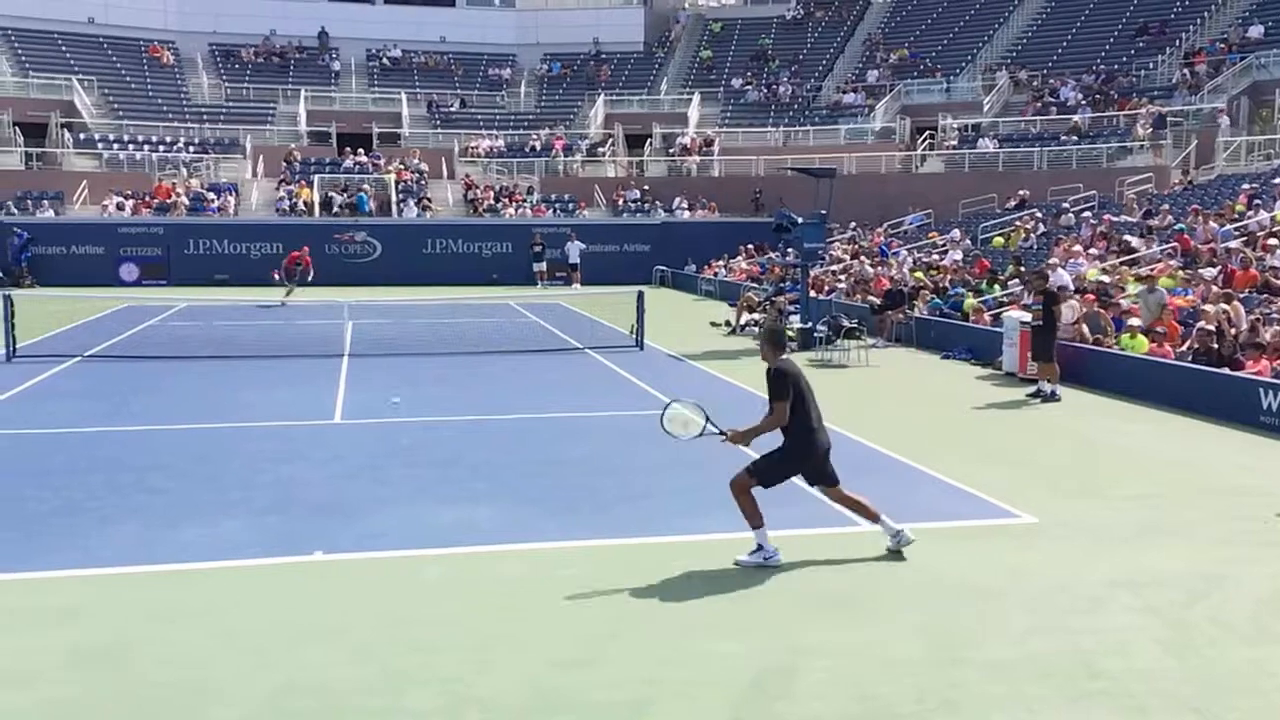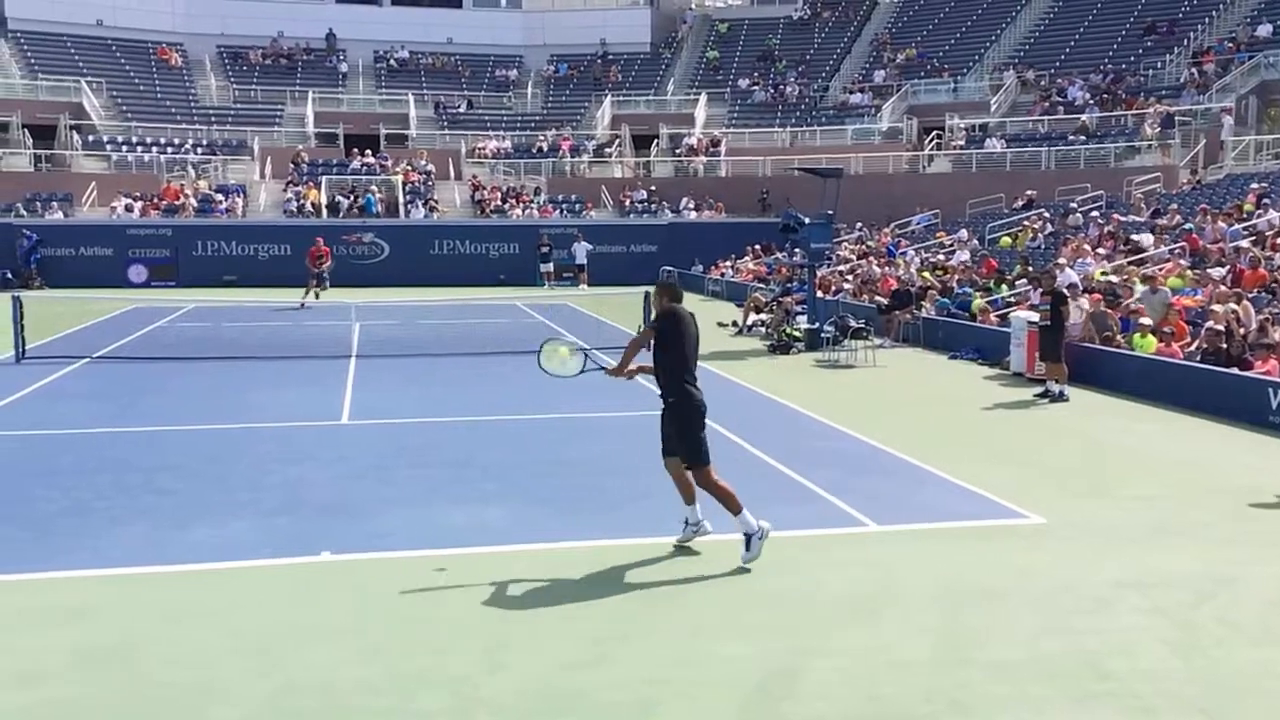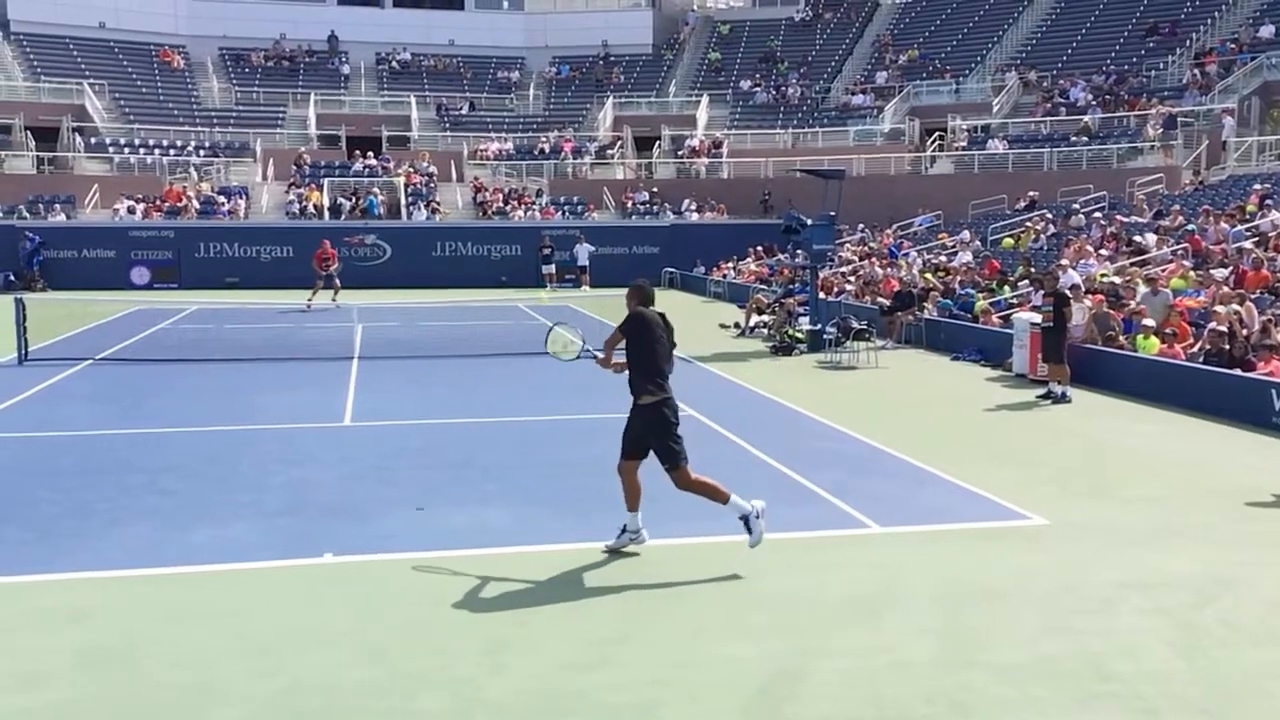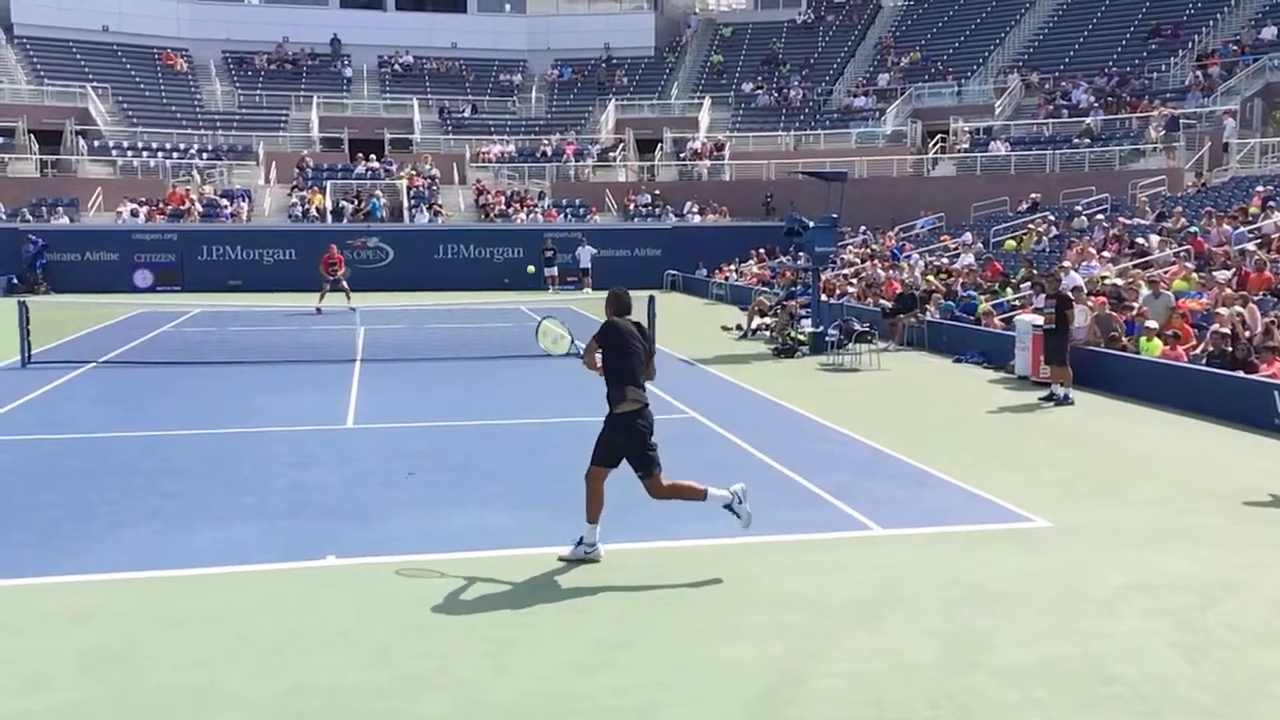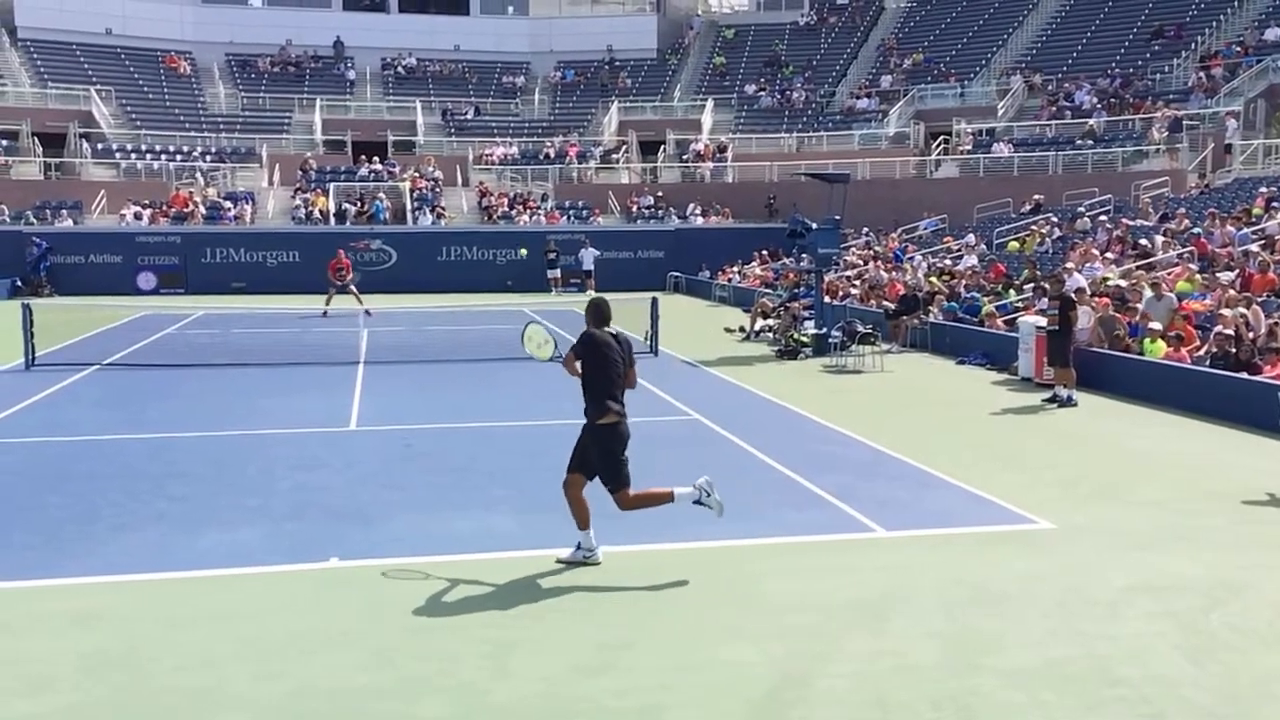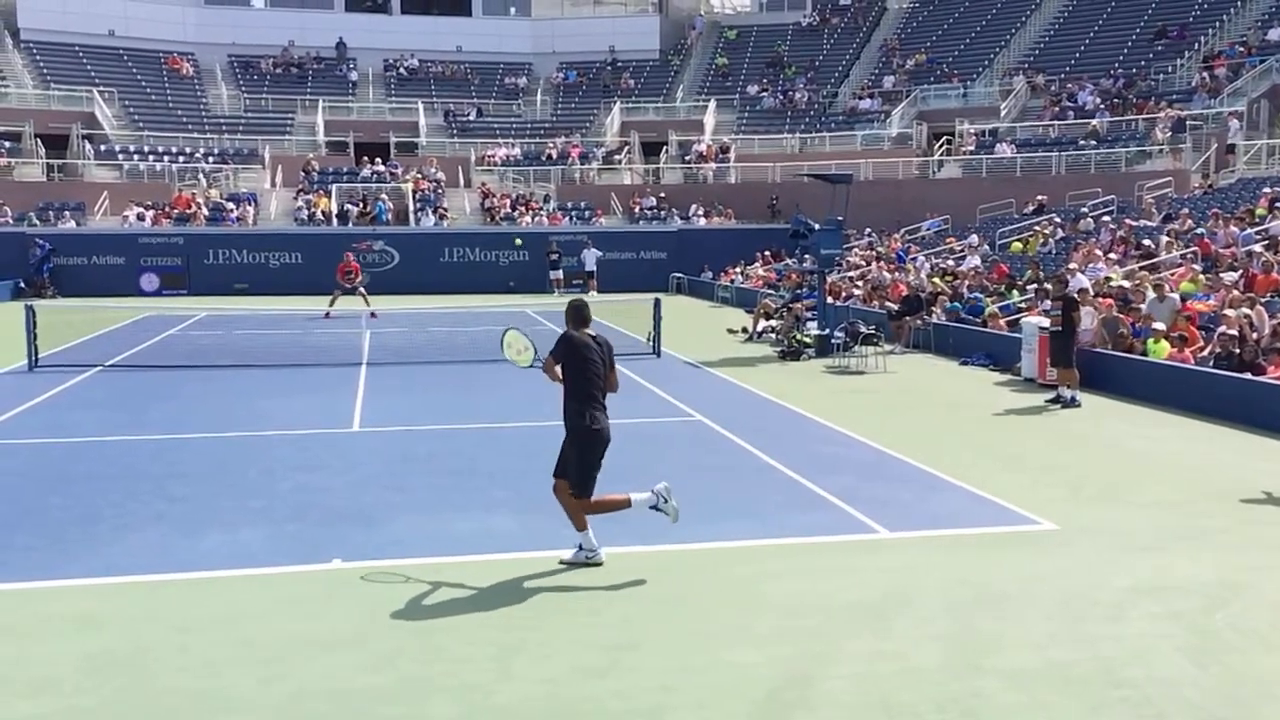
dt=0.5s
person 1, frame 1
left shoulder: (780, 373)
right shoulder: (777, 370)
left elbow: (779, 418)
right elbow: (774, 413)
left wrist: (745, 433)
right wrist: (750, 435)
left hip: (800, 447)
right hip: (817, 443)
left knee: (739, 485)
right knee: (837, 494)
left ankle: (765, 551)
right ankle: (896, 533)
person 1, frame 2
left shoulder: (671, 314)
right shoulder: (684, 321)
left elbow: (637, 344)
left wrist: (621, 366)
right wrist: (640, 369)
left hip: (685, 406)
right hip: (676, 405)
left knee: (704, 477)
right knee: (674, 464)
left ankle: (753, 528)
right ankle: (696, 521)
person 1, frame 3
left shoulder: (638, 316)
right shoulder: (663, 323)
left elbow: (610, 343)
left wrist: (607, 360)
right wrist: (629, 364)
left hip: (657, 408)
right hip: (644, 407)
left knee: (683, 479)
right knee: (626, 468)
left ankle: (747, 511)
right ankle: (633, 529)
person 1, frame 4
left shoulder: (612, 326)
right shoulder: (641, 332)
left elbow: (589, 353)
right elbow: (650, 373)
left wrist: (593, 364)
left hip: (632, 418)
right hip: (619, 418)
left knee: (657, 487)
right knee: (593, 477)
left ankle: (729, 498)
right ankle: (589, 544)
person 1, frame 5
left shoulder: (590, 338)
right shoulder: (623, 342)
left elbow: (568, 363)
right elbow: (631, 382)
left wrist: (579, 372)
left hip: (607, 429)
right hip: (598, 427)
left knee: (626, 500)
right knee: (572, 485)
left ankle: (696, 492)
right ankle: (588, 548)
person 1, frame 6
left shoulder: (569, 339)
right shoulder: (604, 344)
left elbow: (548, 367)
right elbow: (613, 386)
left wrist: (560, 378)
left hip: (587, 430)
right hip: (592, 428)
left knee: (583, 503)
right knee: (561, 488)
left ankle: (653, 498)
right ankle: (589, 549)
